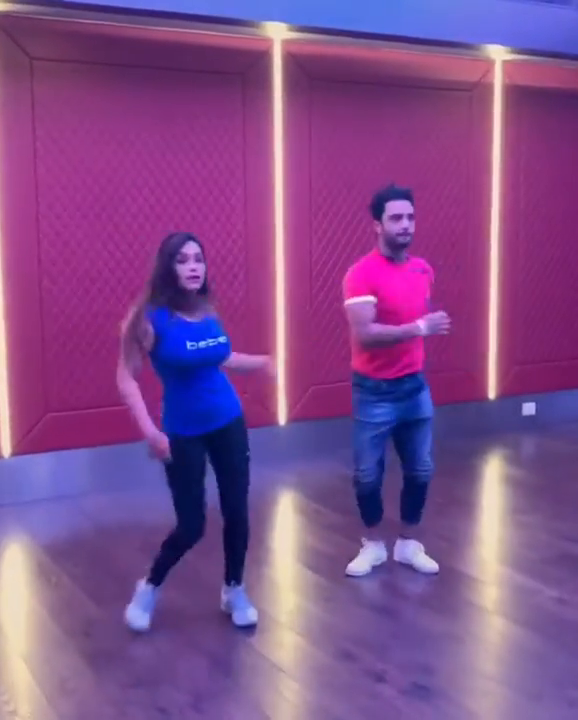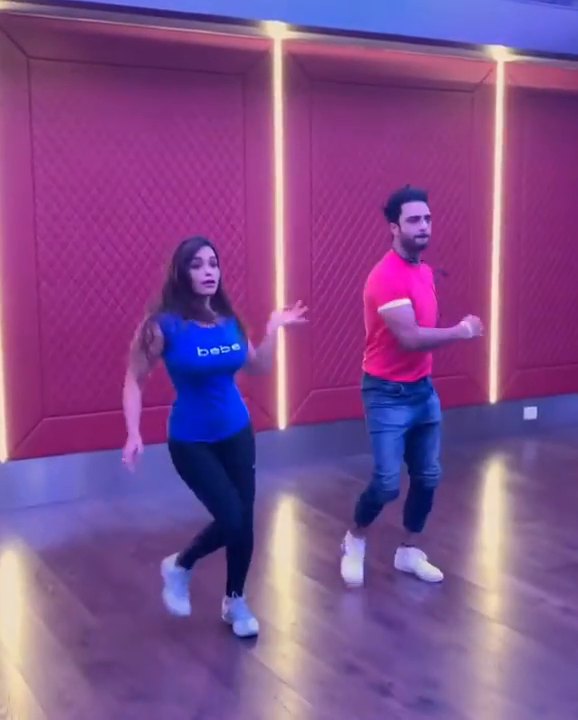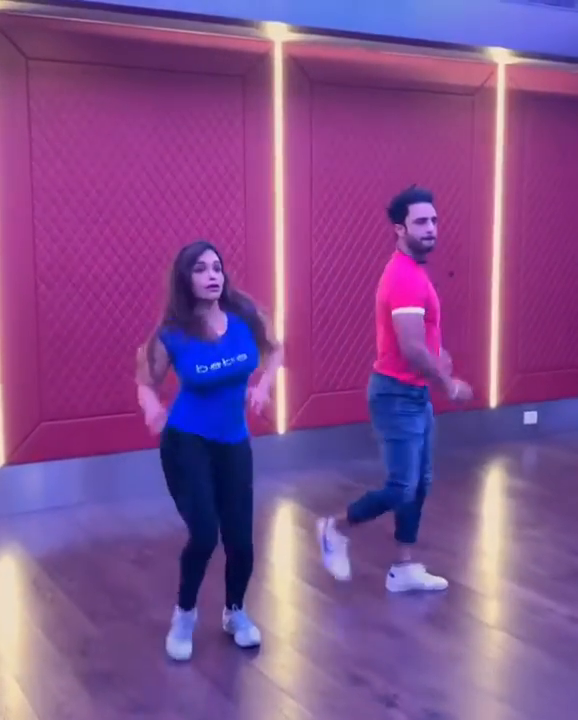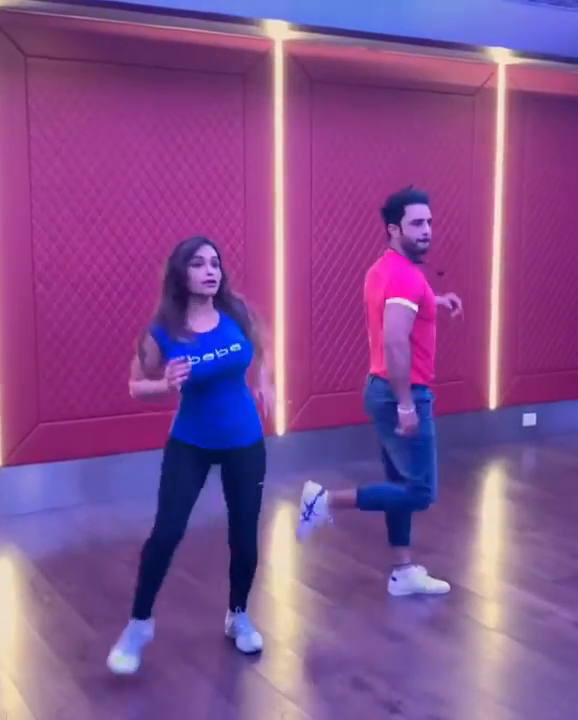
dt=0.2s
person 1, frame 1
left shoulder: (209, 315)
right shoulder: (151, 319)
right elbow: (126, 378)
left wrist: (257, 363)
right wrist: (149, 430)
left hip: (228, 425)
right hip: (182, 435)
left knee: (237, 515)
right knee: (190, 526)
left ankle: (234, 591)
right ankle: (150, 589)
person 1, frame 2
left shoulder: (229, 320)
right shoulder: (163, 325)
left elbow: (256, 366)
right elbow: (133, 380)
left wrist: (275, 329)
right wrist: (134, 434)
left hip: (236, 433)
right hip: (191, 442)
left knee: (244, 525)
right knee: (231, 522)
left ankle: (234, 601)
right ankle: (179, 567)
person 1, frame 3
left shoulder: (244, 316)
right shoulder: (171, 336)
left elbow: (274, 350)
right elbow: (146, 385)
left wrist: (262, 386)
right wrist: (153, 412)
left hip: (233, 442)
right hip: (186, 440)
left knee: (240, 538)
right knee: (204, 533)
left ankle: (236, 613)
right ankle: (184, 614)
person 1, frame 4
left shoulder: (237, 313)
right shoulder: (161, 332)
left elbow: (257, 350)
right elbow: (136, 385)
left wrist: (263, 385)
right wrist: (163, 385)
left hip: (244, 441)
right hip: (189, 444)
left knee: (244, 539)
right knee: (166, 534)
left ankle: (238, 617)
right ankle: (139, 626)
person 2, frame 1
left shoulder: (423, 270)
right shoulder: (361, 275)
right elbow: (364, 335)
right wrist: (420, 328)
left hip: (415, 386)
right hip: (374, 391)
left knee: (420, 472)
right knee: (367, 476)
left ankle: (408, 543)
right ankle: (373, 544)
person 2, frame 2
left shoulder: (425, 271)
right shoulder: (385, 277)
right elbow: (411, 338)
right wrist: (462, 331)
left hip: (423, 389)
right hip: (387, 394)
left knee: (427, 477)
right knee: (386, 483)
left ankle: (409, 552)
right ankle: (355, 540)
person 2, frame 3
left shoulder: (412, 271)
right shoulder: (405, 278)
right elbow: (413, 350)
left wrist: (437, 367)
right wrist: (449, 384)
left hip: (413, 392)
right hip: (398, 395)
left knee: (419, 484)
right knee: (402, 490)
left ankle: (404, 568)
right ankle: (337, 528)
person 2, frame 4
left shoulder: (386, 269)
right shoulder: (405, 276)
right elbow: (395, 343)
left wrist: (435, 304)
right wrist: (405, 406)
left hip: (388, 391)
right hip: (403, 395)
left knee: (402, 483)
right knee: (420, 492)
left ankle: (404, 572)
right ankle: (326, 501)
